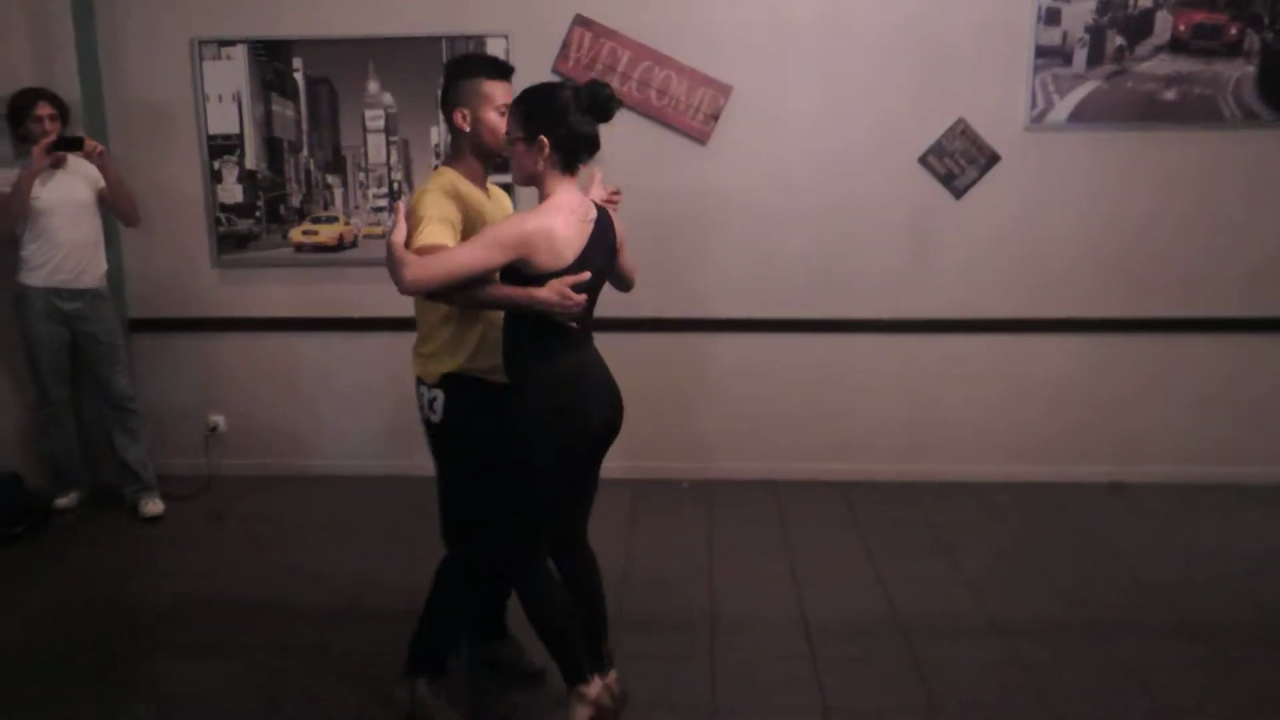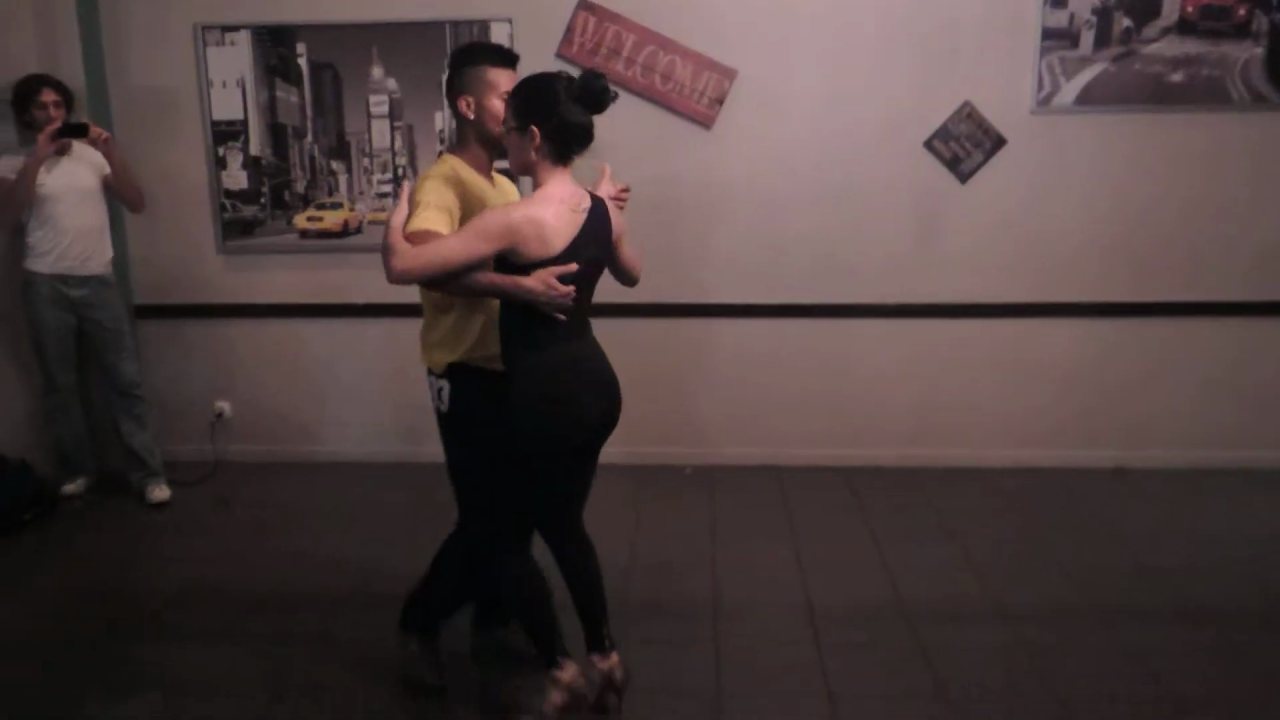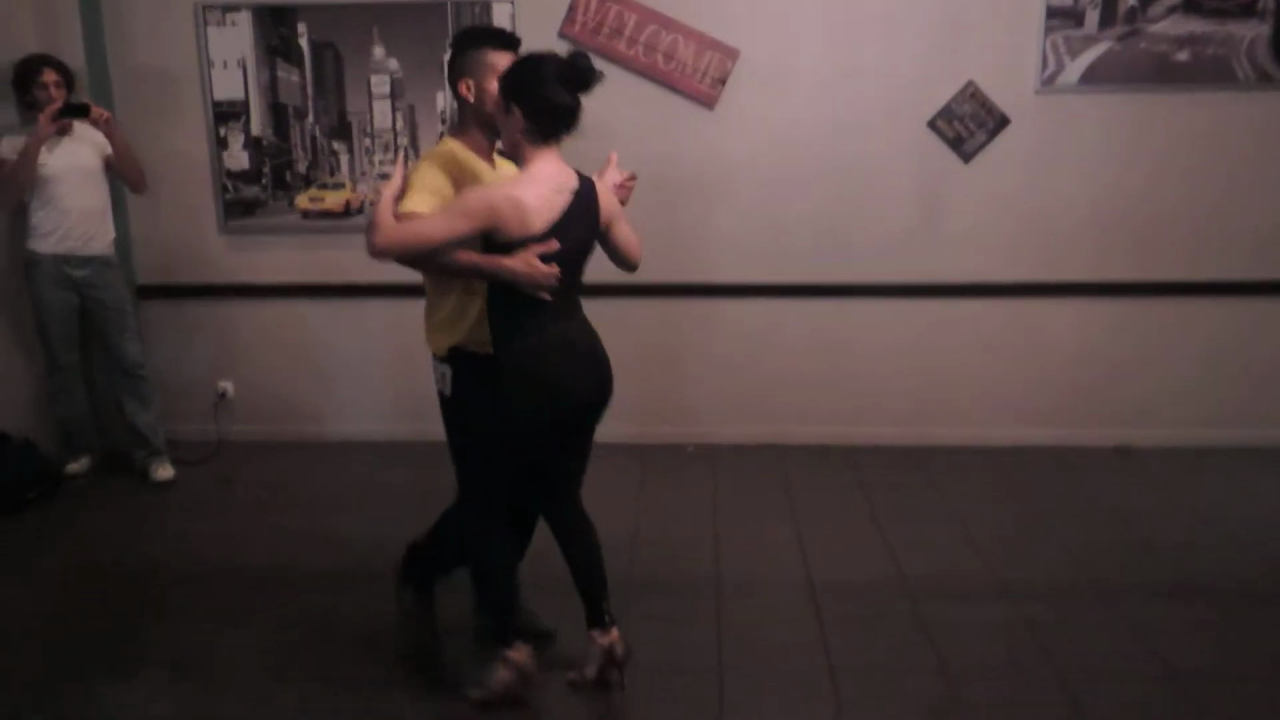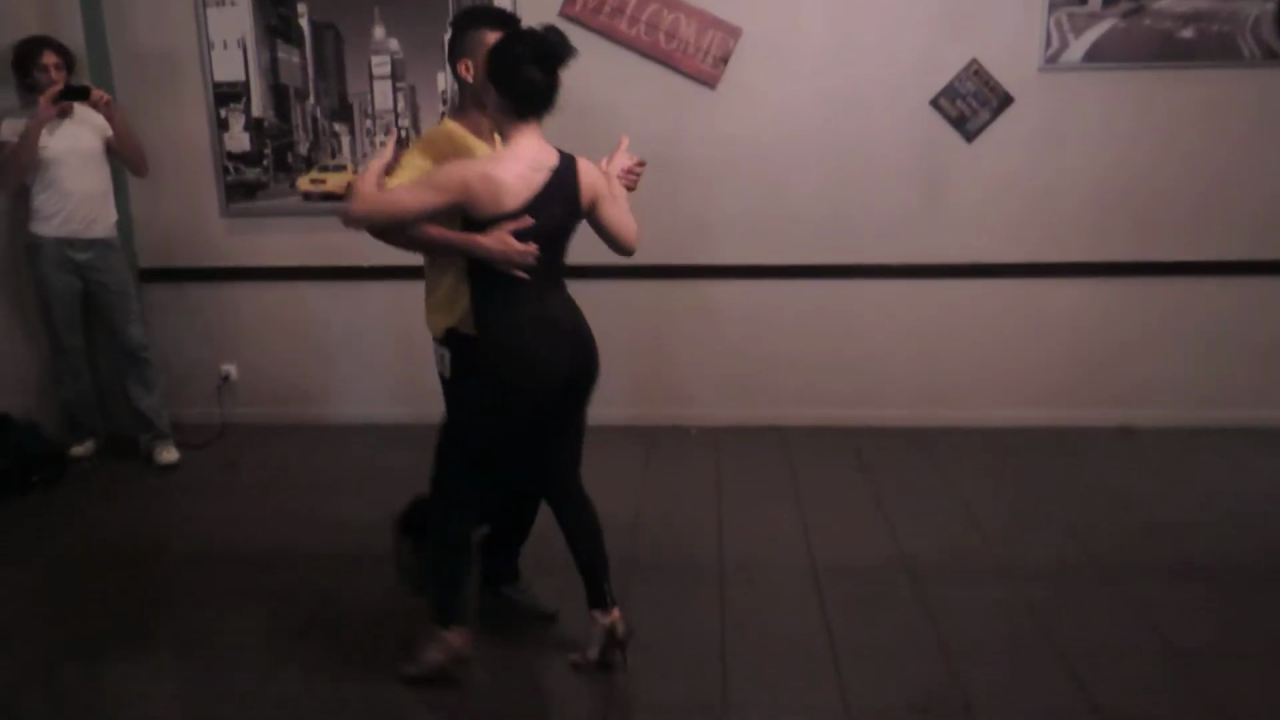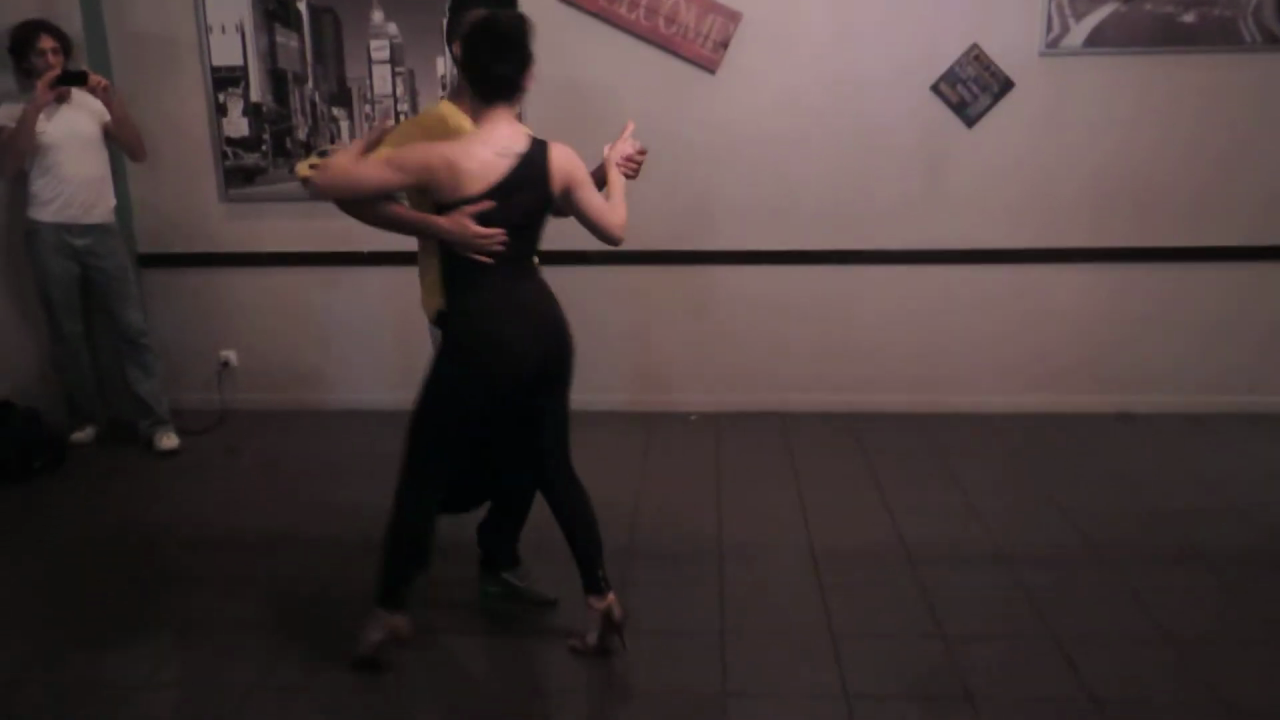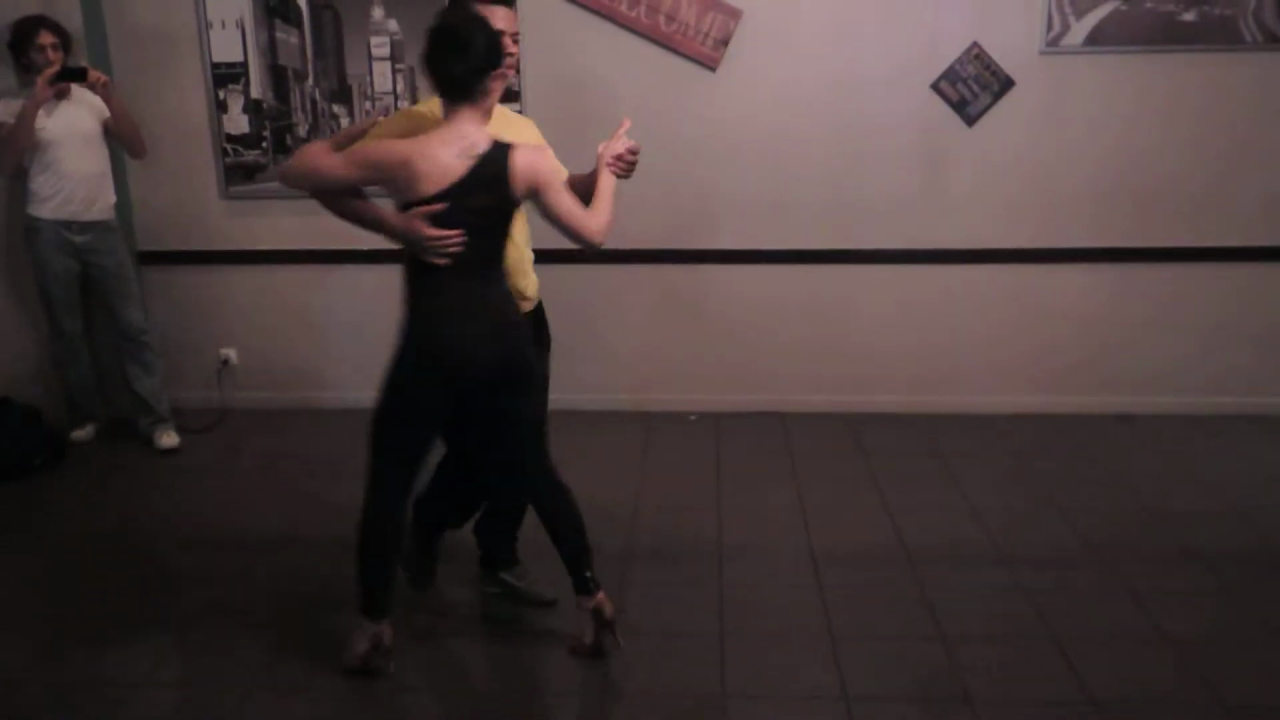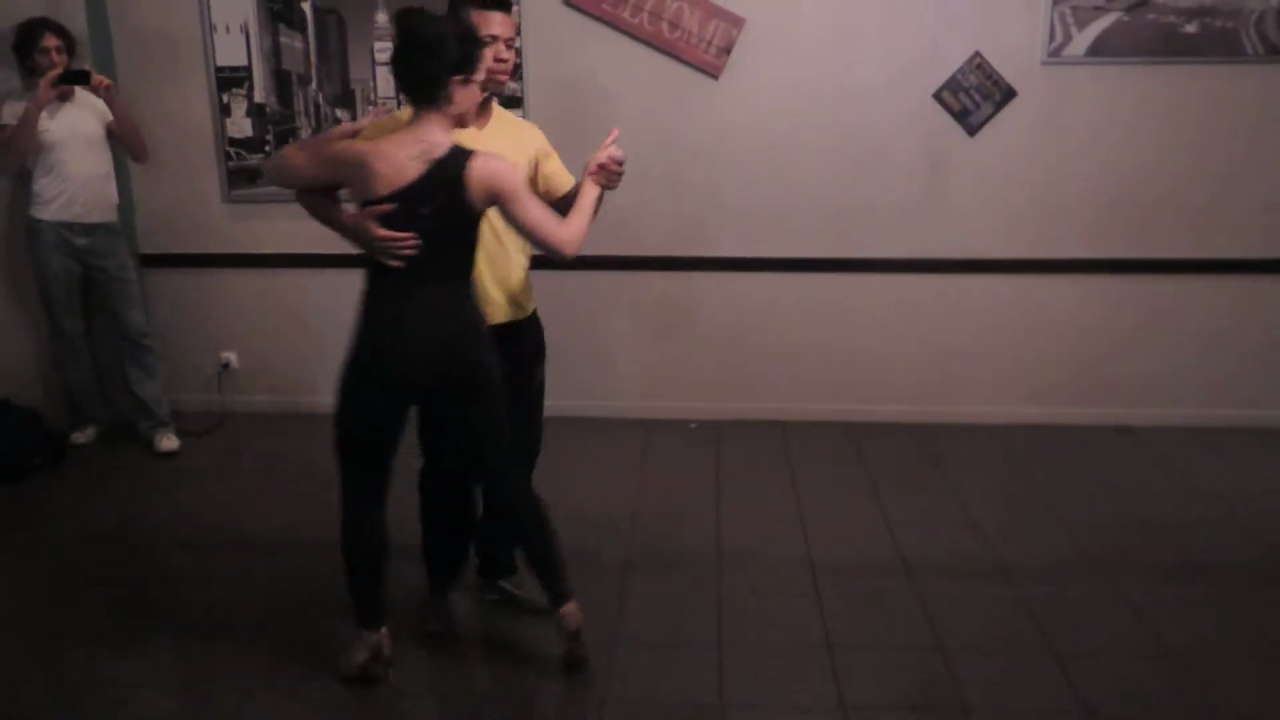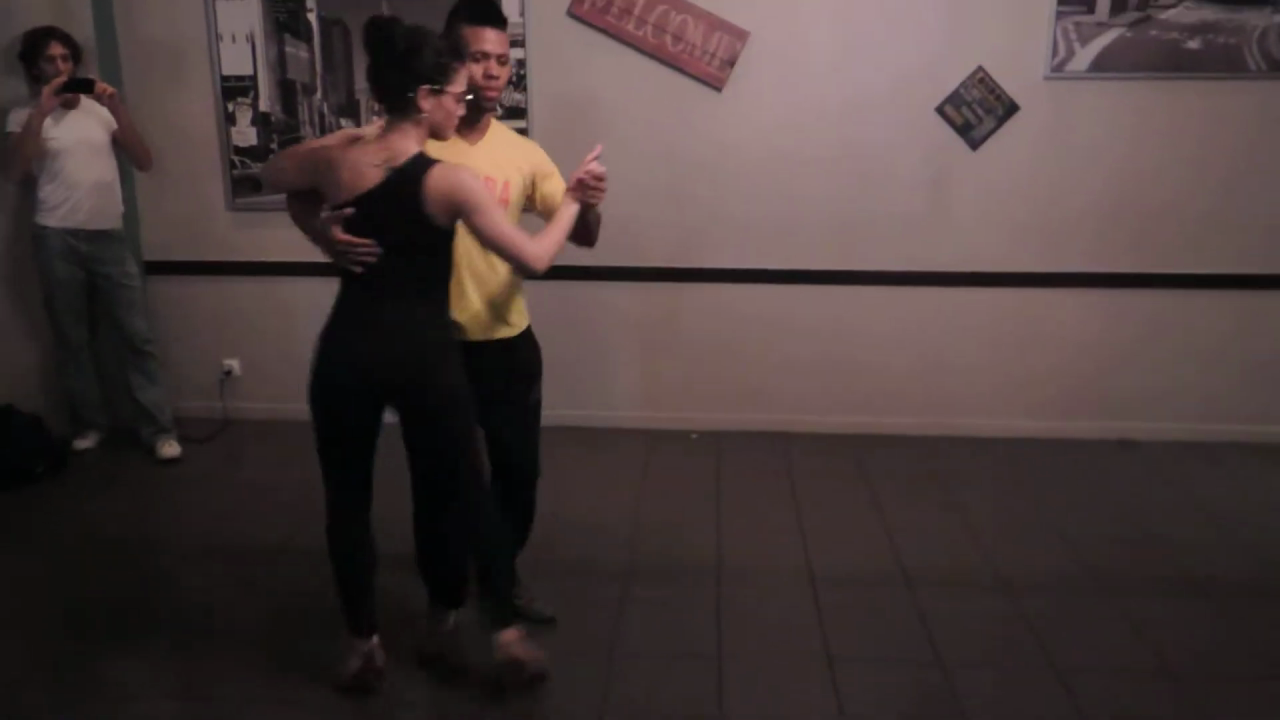
dt=0.1s
person 1, frame 1
left shoulder: (528, 229)
right shoulder: (603, 219)
left elbow: (412, 277)
left wrist: (396, 238)
left hip: (553, 408)
right hip: (596, 396)
left knee: (515, 553)
right knee: (568, 539)
person 1, frame 2
left shoulder: (519, 219)
right shoulder: (602, 211)
left elbow: (402, 267)
right elbow: (631, 274)
left wrist: (394, 226)
left hip: (547, 397)
right hip: (594, 385)
left knee: (500, 538)
right knee: (564, 526)
right ankle: (604, 659)
person 1, frame 3
left shoulder: (499, 199)
right shoulder: (595, 194)
left elbow: (384, 242)
right elbow: (631, 257)
left wrist: (390, 189)
left hip: (536, 376)
right hip: (587, 364)
left knee: (486, 515)
right knee: (562, 502)
left ankle: (513, 649)
right ankle: (604, 635)
person 1, frame 4
left shoulder: (475, 176)
right shoulder: (582, 172)
left elbow: (358, 211)
right elbow: (628, 242)
left wrist: (379, 162)
right wrist: (615, 179)
left hip: (514, 355)
right hip: (571, 344)
left knee: (457, 494)
right knee: (562, 483)
left ankle: (450, 632)
right ankle: (606, 614)
person 1, frame 5
left shoulder: (438, 160)
right shoulder: (555, 159)
left elbow: (323, 183)
right elbow: (616, 228)
left wrist: (364, 142)
right wrist: (615, 168)
left hip: (480, 340)
right hip: (544, 329)
left knee: (423, 481)
right knee: (554, 471)
left ankle: (390, 618)
right ankle: (603, 601)
person 1, frame 6
left shoulder: (402, 155)
right shoulder: (525, 160)
left elbow: (296, 171)
right elbow: (594, 232)
left wrist: (352, 135)
right wrist: (607, 168)
left hip: (437, 342)
right hip: (504, 335)
left knee: (387, 487)
right knee: (533, 472)
left ankle: (374, 629)
right ankle: (594, 598)
person 1, frame 7
left shoulder: (360, 156)
right shoulder: (484, 170)
left elbow: (278, 169)
right elbow: (565, 243)
right wrist: (593, 185)
left hip: (384, 345)
right hip: (460, 343)
left knee: (363, 493)
right knee: (502, 480)
left ankle: (371, 636)
right ankle: (565, 608)
person 1, frame 8
left shoulder: (338, 163)
right shoulder: (448, 182)
left elbow: (274, 174)
right elbow: (535, 258)
right wrist: (573, 202)
left hip: (346, 350)
right hip: (423, 353)
left knee: (347, 500)
right knee: (462, 494)
left ankle: (364, 645)
right ankle: (506, 631)
person 2, frame 1
left shoulder: (496, 195)
right shoulder: (440, 196)
right wrist: (530, 297)
left hip: (504, 384)
right hip: (460, 389)
right knee: (475, 532)
left ankle: (488, 631)
right ankle: (427, 666)
person 2, frame 2
left shoulder: (503, 184)
right shoulder: (442, 184)
right wrist: (520, 287)
left hip: (513, 373)
right hip: (469, 378)
right knee: (488, 518)
left ankle: (492, 615)
right ankle: (418, 625)
person 2, frame 3
left shoulder: (506, 168)
right shoulder: (441, 168)
left elbow: (531, 236)
right elbow: (408, 243)
right wrist: (499, 267)
right hip: (473, 362)
right knee: (491, 495)
right ankle: (418, 572)
person 2, frame 4
left shoulder: (510, 148)
right shoulder: (436, 147)
right elbow: (387, 221)
right wrist: (477, 244)
right hip: (474, 344)
left ankle: (500, 574)
right ankle: (417, 528)
person 2, frame 5
left shoulder: (515, 131)
right shoulder: (430, 128)
right elbow: (361, 194)
left wrist: (610, 174)
right wrist: (441, 227)
left ankle: (500, 560)
person 2, frame 6
left shoulder: (520, 128)
right shoulder: (420, 123)
left elbow: (560, 193)
right elbow: (332, 185)
left wrist: (605, 172)
right wrist: (402, 228)
left hip: (523, 316)
left ankle: (500, 560)
right ankle: (426, 527)
person 2, frame 7
left shoulder: (523, 135)
right shoulder: (408, 127)
left elbow: (572, 210)
right elbow: (314, 183)
left wrist: (599, 181)
right wrist: (357, 228)
left hip: (516, 325)
left knee: (520, 456)
left ankle: (498, 569)
person 2, frame 8
left shoulder: (523, 152)
left elbow: (580, 237)
right elbow: (303, 193)
left wrist: (587, 203)
right wrist: (330, 238)
left hip: (509, 343)
left knee: (519, 473)
person 3, frame 1
left shoulder: (86, 167)
left elbow: (131, 218)
left wrist: (106, 165)
left hip: (92, 295)
right hip: (39, 299)
left knee: (120, 393)
right knee: (54, 398)
left ankle: (142, 486)
right ankle: (70, 483)
person 3, frame 2
left shoulder: (91, 154)
left elbow: (136, 204)
left wrist: (111, 152)
right wrist: (36, 160)
left hip: (98, 281)
right hip: (46, 285)
left knee: (126, 380)
right knee: (60, 385)
left ankle: (148, 473)
right ankle: (76, 469)
person 3, frame 3
left shoulder: (93, 135)
left elbow: (138, 184)
left wrist: (113, 133)
right wrist: (37, 140)
left hip: (100, 261)
right hip: (49, 266)
left knee: (129, 359)
right knee: (63, 364)
left ankle: (151, 452)
right ankle: (80, 449)
person 3, frame 4
left shoulder: (93, 117)
left elbow: (140, 167)
left wrist: (113, 115)
right wrist: (37, 122)
left hip: (103, 244)
right hip: (51, 249)
left knee: (133, 343)
right knee: (67, 347)
left ankle: (156, 435)
right ankle: (84, 432)
person 3, frame 5
left shoulder: (91, 102)
left elbow: (137, 153)
left wrist: (111, 100)
left hip: (101, 229)
right hip: (49, 234)
left knee: (132, 329)
right knee: (67, 334)
left ankle: (157, 421)
right ankle: (86, 418)
person 3, frame 6
left shoulder: (90, 98)
left elbow: (137, 150)
left wrist: (110, 97)
left hip: (101, 226)
right hip: (49, 231)
left knee: (132, 326)
right knee: (66, 331)
left ankle: (156, 419)
right ankle: (85, 416)
person 3, frame 7
left shoulder: (94, 101)
left elbow: (140, 154)
left wrist: (113, 100)
right wrist: (36, 105)
left hip: (104, 229)
right hip: (52, 233)
left knee: (134, 329)
right knee: (68, 333)
left ankle: (156, 422)
right ankle: (86, 418)
person 3, frame 8
left shoulder: (99, 109)
left elbow: (144, 162)
left wrist: (117, 108)
right wrist: (40, 112)
left hip: (109, 235)
right hip: (57, 239)
left knee: (138, 335)
right knee: (72, 340)
left ankle: (158, 428)
right ankle: (89, 424)
